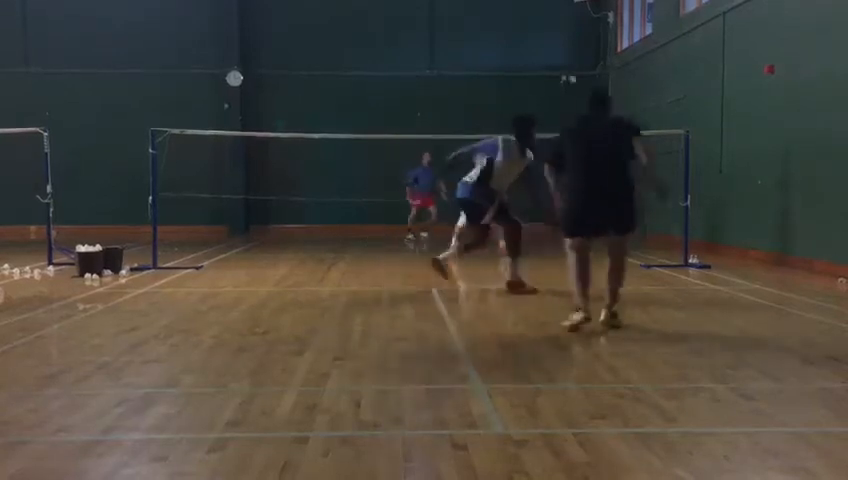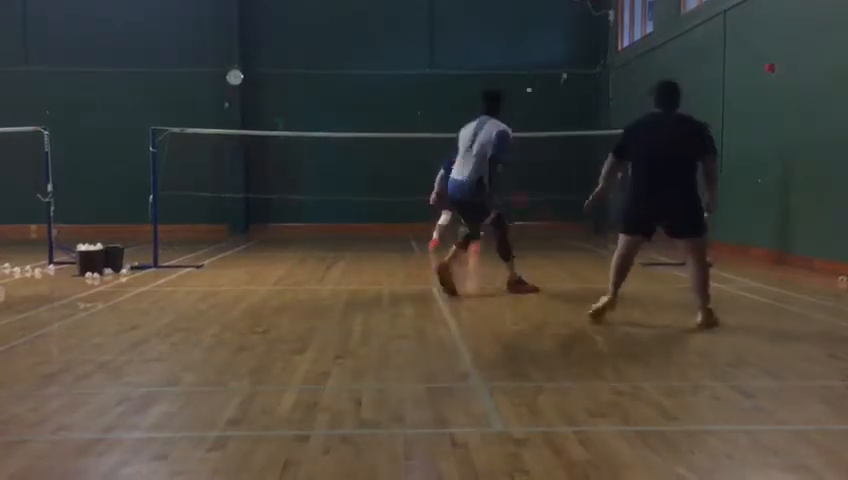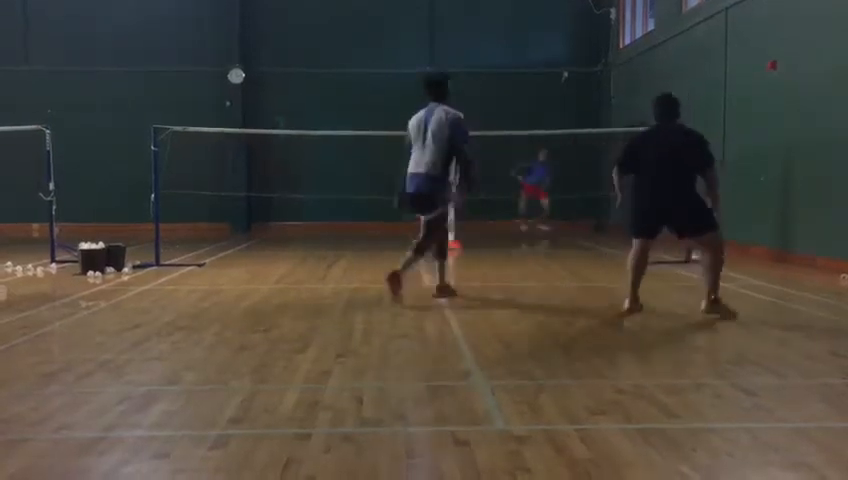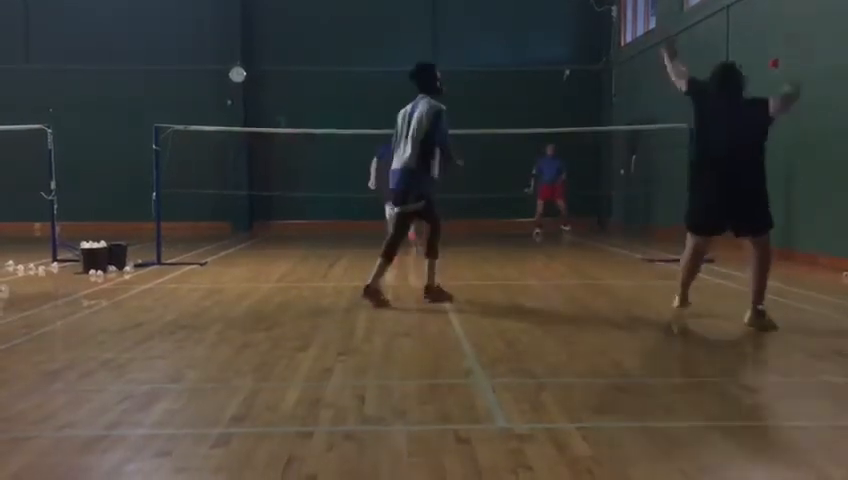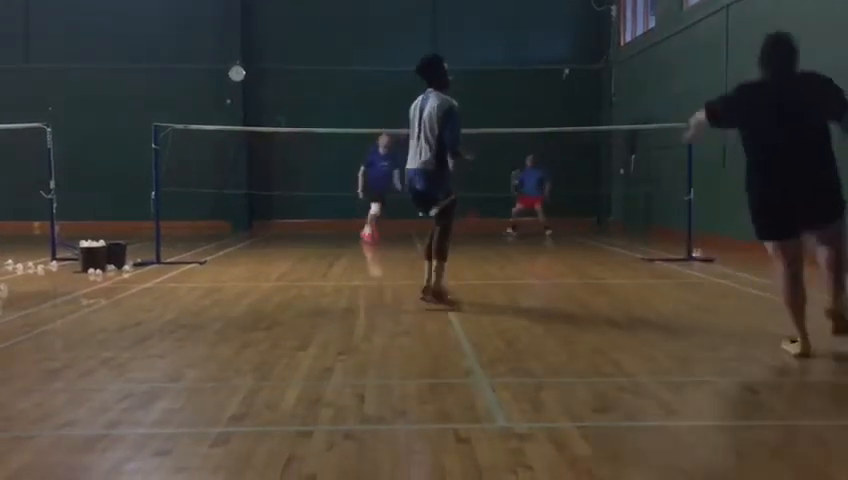
dt=0.5s
person 1, frame 1
left shoulder: (571, 133)
right shoulder: (621, 126)
left elbow: (553, 169)
right elbow: (638, 145)
left wrist: (560, 197)
left hip: (581, 197)
right hip: (618, 196)
left knee: (577, 253)
right knee: (617, 254)
left ankle: (582, 308)
right ankle: (609, 311)
person 1, frame 2
left shoulder: (637, 127)
right shoulder: (694, 127)
left elbow: (615, 160)
right elbow: (710, 163)
left wrist: (600, 189)
right wrist: (712, 196)
left hip: (641, 197)
right hip: (682, 200)
left knee: (625, 249)
right knee: (697, 255)
left ankle: (610, 297)
right ankle: (704, 311)
person 1, frame 3
left shoulder: (640, 140)
right shoulder: (693, 138)
left elbow: (619, 170)
right elbow: (709, 173)
left wrist: (621, 196)
right wrist: (714, 200)
left hip: (645, 201)
right hip: (681, 201)
left knee: (639, 248)
right knee: (714, 245)
left ankle: (632, 299)
right ankle: (711, 299)
person 1, frame 4
left shoulder: (706, 99)
right shoulder: (754, 110)
left elbow: (680, 77)
right elbow: (780, 102)
left wrist: (669, 56)
right wrist: (791, 93)
left hip: (705, 192)
right hip: (745, 195)
left knee: (696, 247)
right knee: (761, 248)
left ankle: (681, 297)
right ankle: (756, 310)
person 1, frame 5
left shoulder: (745, 96)
right shoulder: (819, 86)
left elbow: (700, 119)
left wrist: (692, 131)
left hip: (770, 191)
right hip: (819, 184)
left knee: (787, 262)
left ankle: (801, 337)
person 2, frame 1
left shoulder: (528, 156)
right shoulder: (500, 144)
right elbow: (469, 150)
left hip: (488, 195)
right hip: (475, 192)
left knee: (481, 236)
right knee: (513, 227)
left ankle: (441, 259)
right ankle: (513, 280)
person 2, frame 2
left shoulder: (467, 128)
right shoulder: (501, 131)
right elbow: (492, 163)
right wrist: (490, 194)
left hip: (454, 186)
right hip: (472, 189)
left knee: (472, 230)
right knee: (500, 229)
left ankle: (447, 264)
right ankle: (514, 280)
person 2, frame 3
left shoulder: (415, 119)
right shoulder: (454, 118)
right elbow: (461, 156)
left wrist: (404, 192)
right wrist: (468, 183)
left hip: (414, 180)
right hip: (435, 181)
left knee: (439, 230)
right knee: (431, 233)
left ankle: (442, 283)
right ankle: (398, 273)
person 2, frame 4
left shoulder: (405, 111)
right shoulder: (435, 109)
right elbow: (443, 150)
left wrist: (394, 187)
right wrist: (457, 163)
left hip: (401, 175)
right hip: (414, 177)
left knee: (434, 225)
right knee: (399, 231)
left ankle: (431, 286)
right ankle: (373, 285)
person 2, frame 5
left shoulder: (416, 105)
right shoulder: (446, 105)
right elbow: (450, 146)
right wrist: (465, 158)
left hip: (414, 173)
right hip: (432, 173)
left knee: (438, 228)
right knee: (443, 227)
left ankle: (431, 285)
right ankle: (436, 286)
